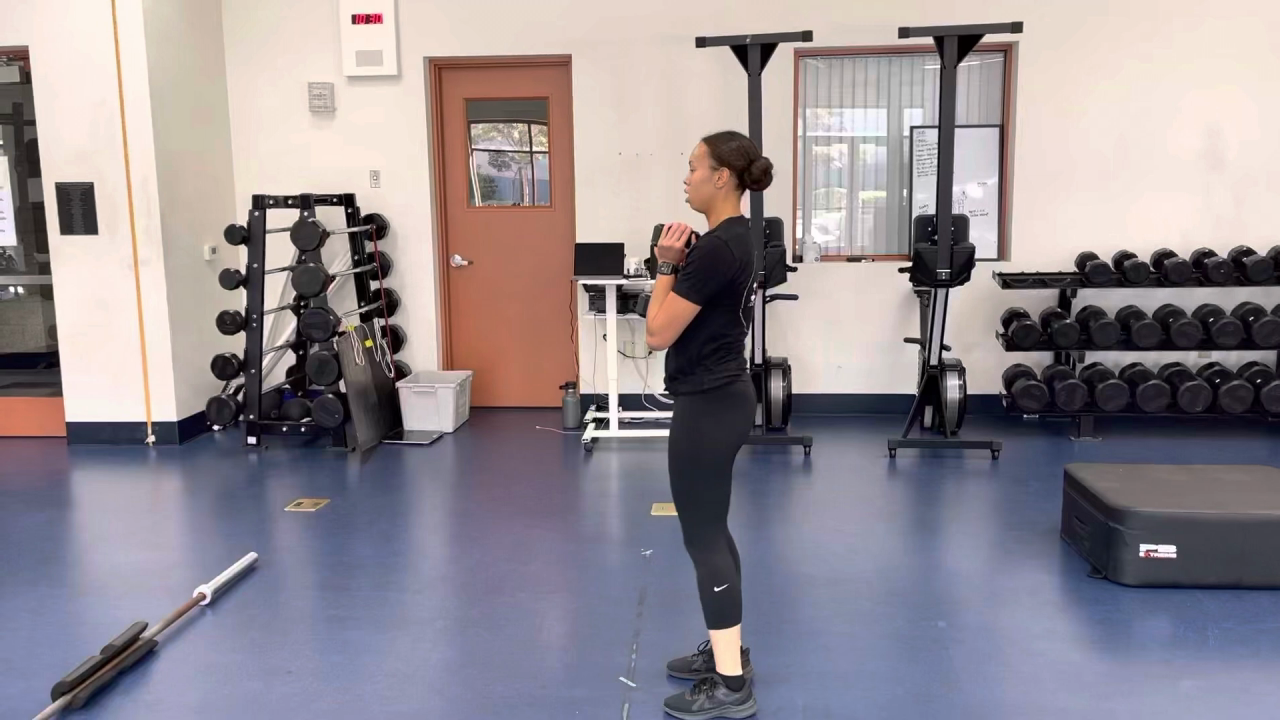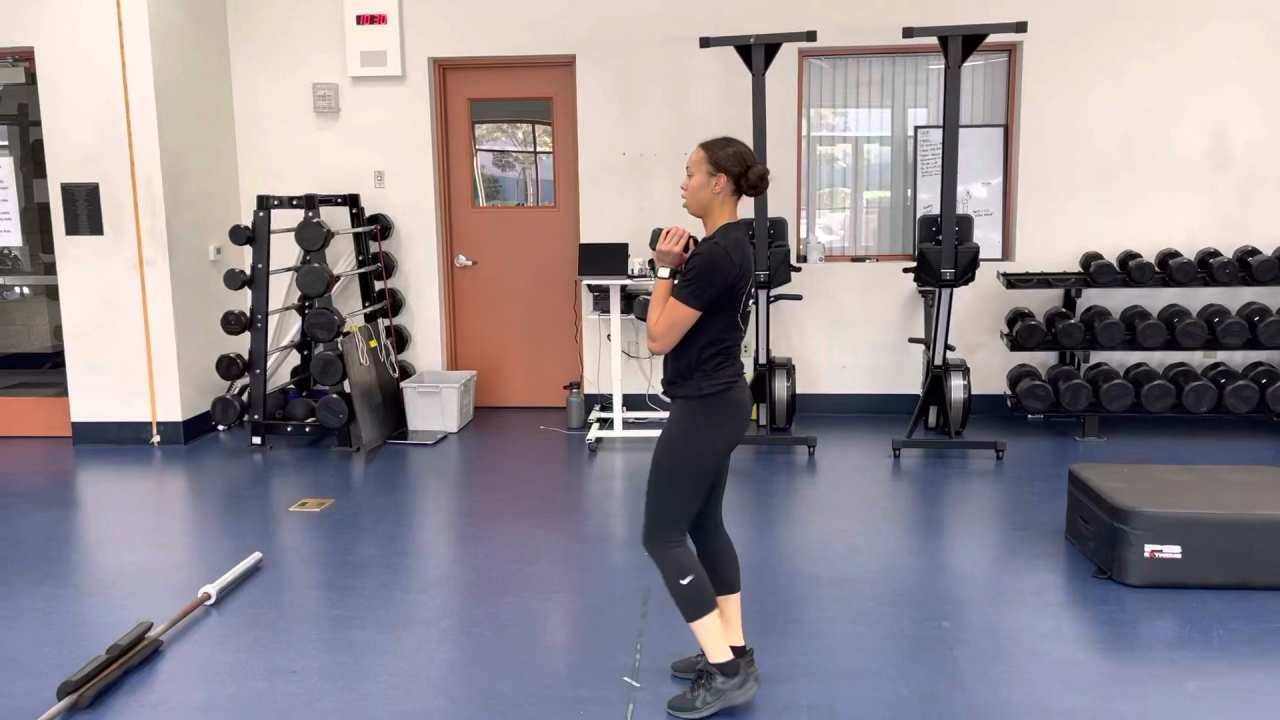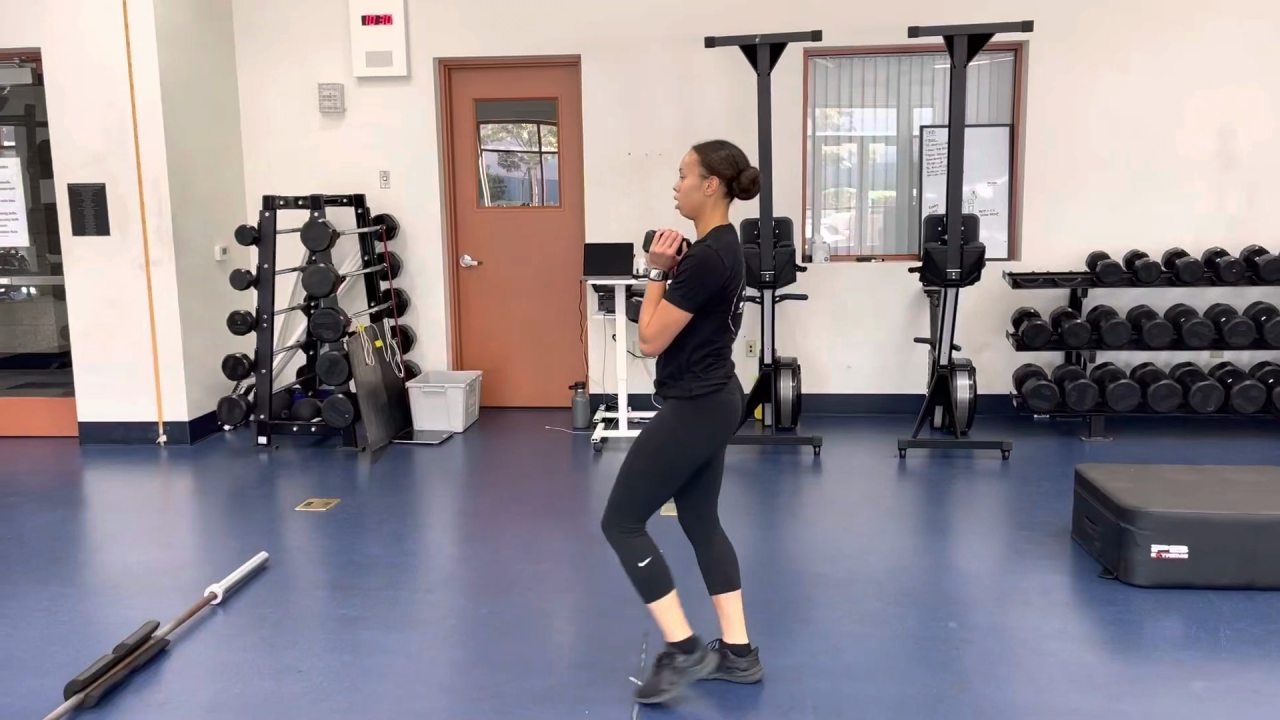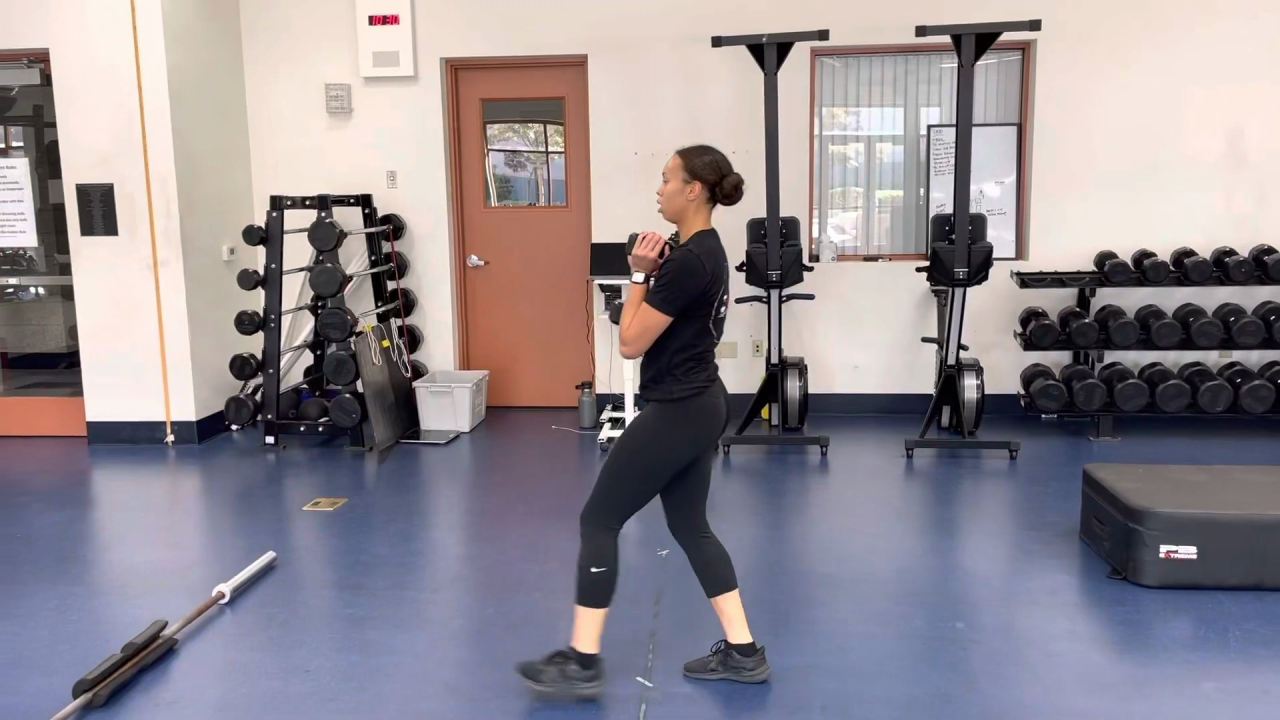
dt=0.2s
person 1, frame 1
left shoulder: (717, 247)
right shoulder: (733, 238)
left elbow: (658, 333)
left wrist: (666, 266)
right wrist: (679, 263)
left hip: (708, 405)
right hip: (723, 396)
left knee: (704, 538)
right knee: (711, 529)
right ankle: (726, 654)
person 1, frame 2
left shoulder: (716, 253)
right shoulder: (731, 243)
left elbow: (659, 338)
left wrist: (665, 269)
right wrist: (677, 267)
left hip: (704, 409)
right hip: (720, 400)
left knee: (663, 536)
right knee: (703, 526)
left ankle: (726, 673)
right ankle: (734, 650)
person 1, frame 3
left shoulder: (708, 255)
right shoulder: (720, 246)
left elbow: (651, 339)
left wrist: (657, 272)
right wrist: (668, 270)
left hip: (694, 408)
right hip: (713, 401)
left knee: (622, 522)
right knee: (700, 522)
left ankle: (684, 649)
right ankle: (738, 651)
person 1, frame 4
left shoulder: (688, 259)
right shoulder: (704, 250)
left elbow: (632, 342)
left wrist: (640, 275)
right wrist: (653, 273)
left hip: (675, 411)
right hip: (700, 404)
left knee: (598, 522)
right knee: (690, 527)
left ankle: (583, 661)
right ankle: (742, 651)
